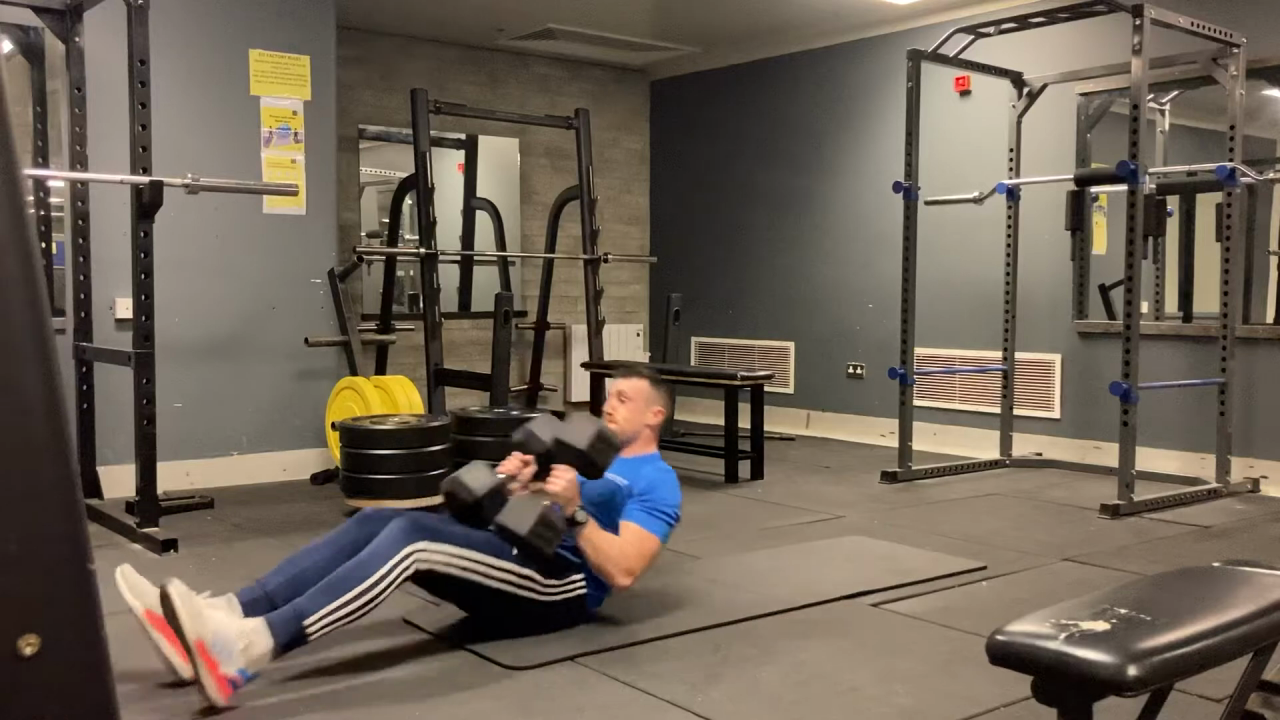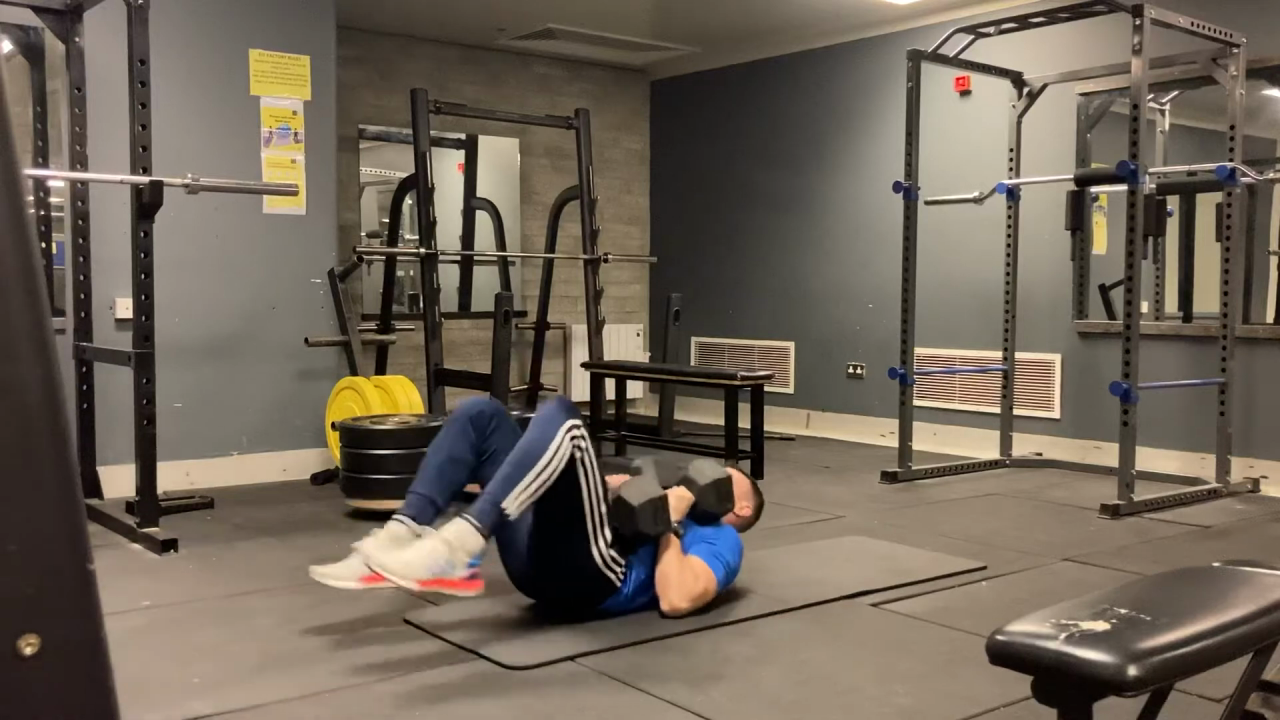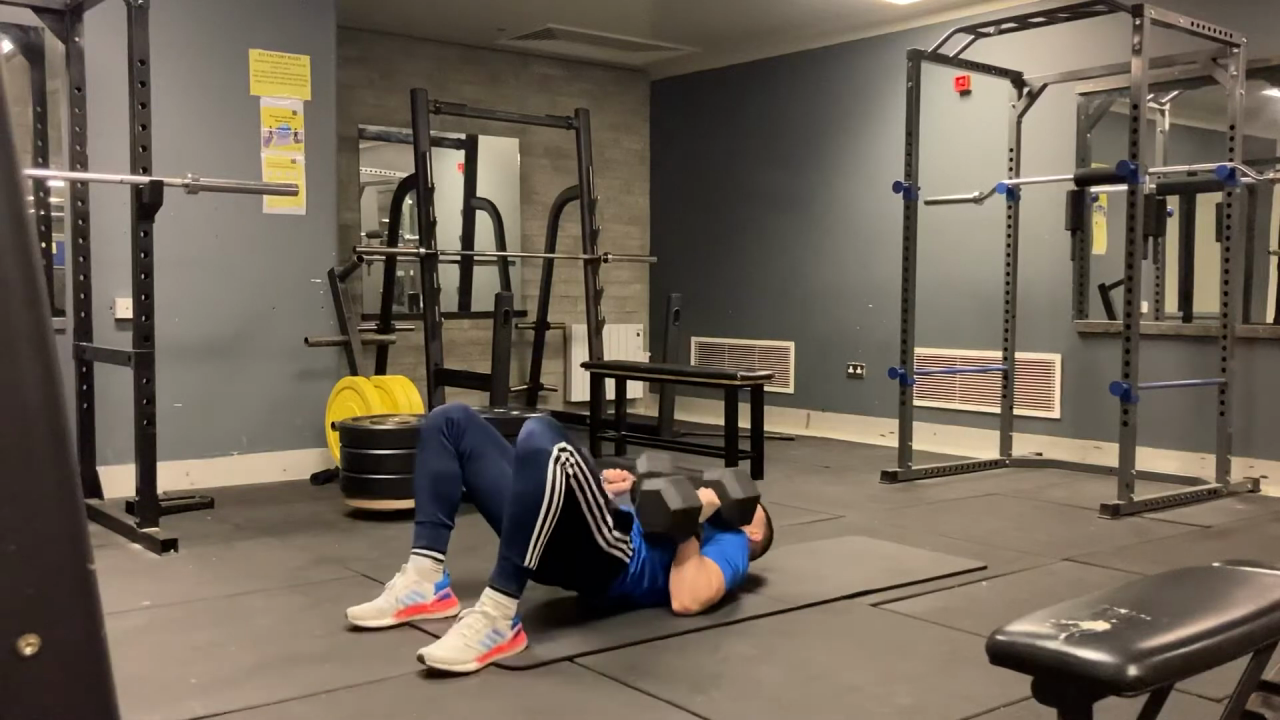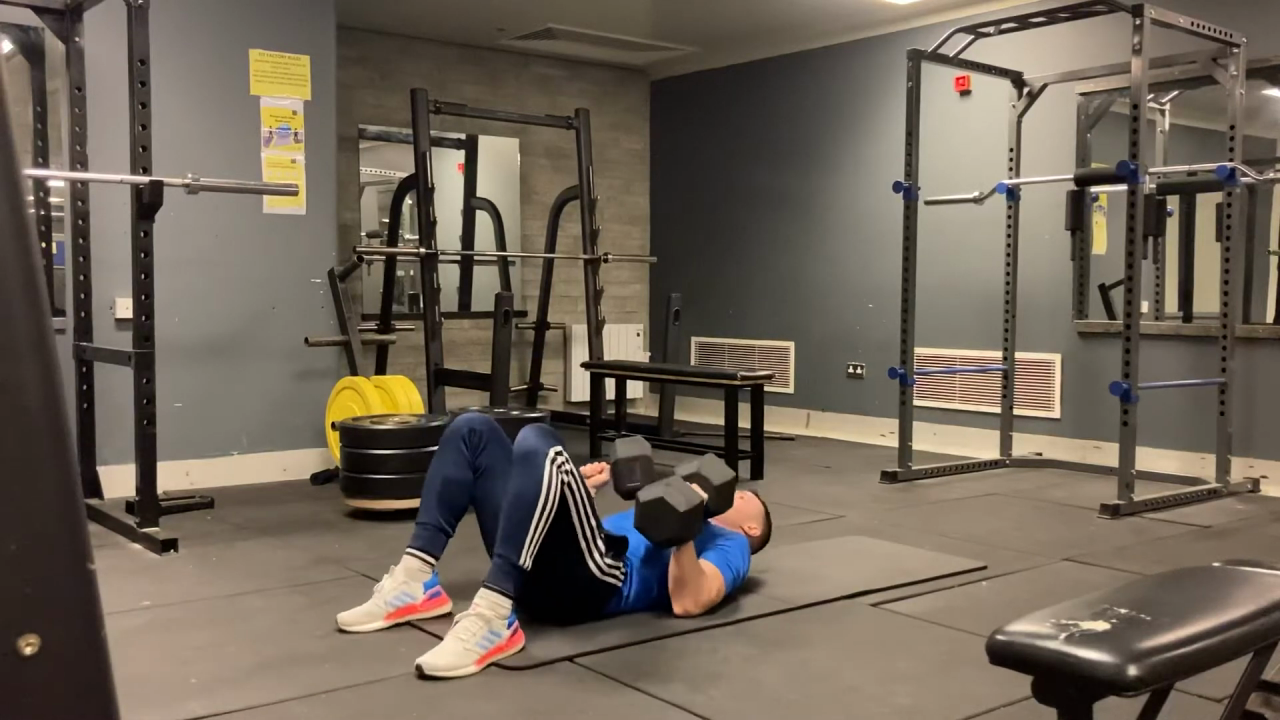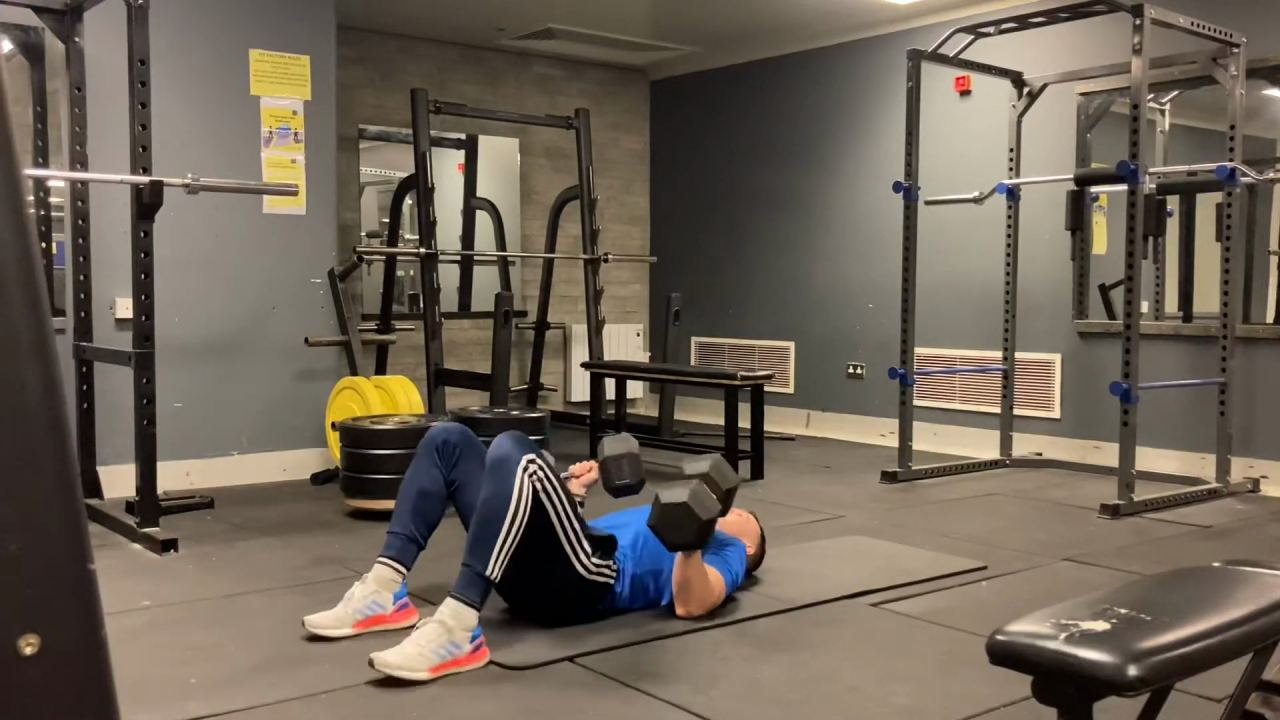
dt=0.5s
person 1, frame 1
left shoulder: (655, 483)
left elbow: (623, 571)
left wrist: (574, 509)
right wrist: (513, 481)
left hip: (561, 586)
right hip: (514, 555)
left knee: (411, 537)
right knee: (371, 521)
left ankle: (243, 652)
right ankle: (228, 618)
person 1, frame 2
left shoulder: (721, 545)
left elbow: (675, 600)
left wrist: (670, 521)
right wrist: (598, 489)
left hip: (590, 577)
right hip: (539, 556)
left knee: (559, 416)
right knee: (480, 413)
left ankle: (457, 550)
right ankle: (398, 541)
person 1, frame 3
left shoulder: (728, 546)
left elbow: (687, 600)
left wrist: (693, 517)
right wrist: (604, 493)
left hip: (604, 552)
right hip: (553, 535)
left knee: (543, 436)
right knee: (450, 422)
left ankle: (497, 617)
right ankle: (426, 582)
person 1, frame 4
left shoulder: (728, 546)
left elbow: (686, 602)
right wrist: (582, 492)
left hip: (590, 580)
right hip: (540, 571)
left knee: (538, 443)
right knee: (473, 429)
left ankle: (493, 618)
right ankle: (416, 583)
person 1, frame 5
left shoulder: (725, 551)
right shoulder: (658, 526)
left elbow: (689, 605)
right wrist: (573, 494)
left hip: (584, 581)
right hip: (530, 570)
left knee: (514, 453)
right knee: (448, 440)
left ankle: (459, 628)
right ankle: (385, 592)
